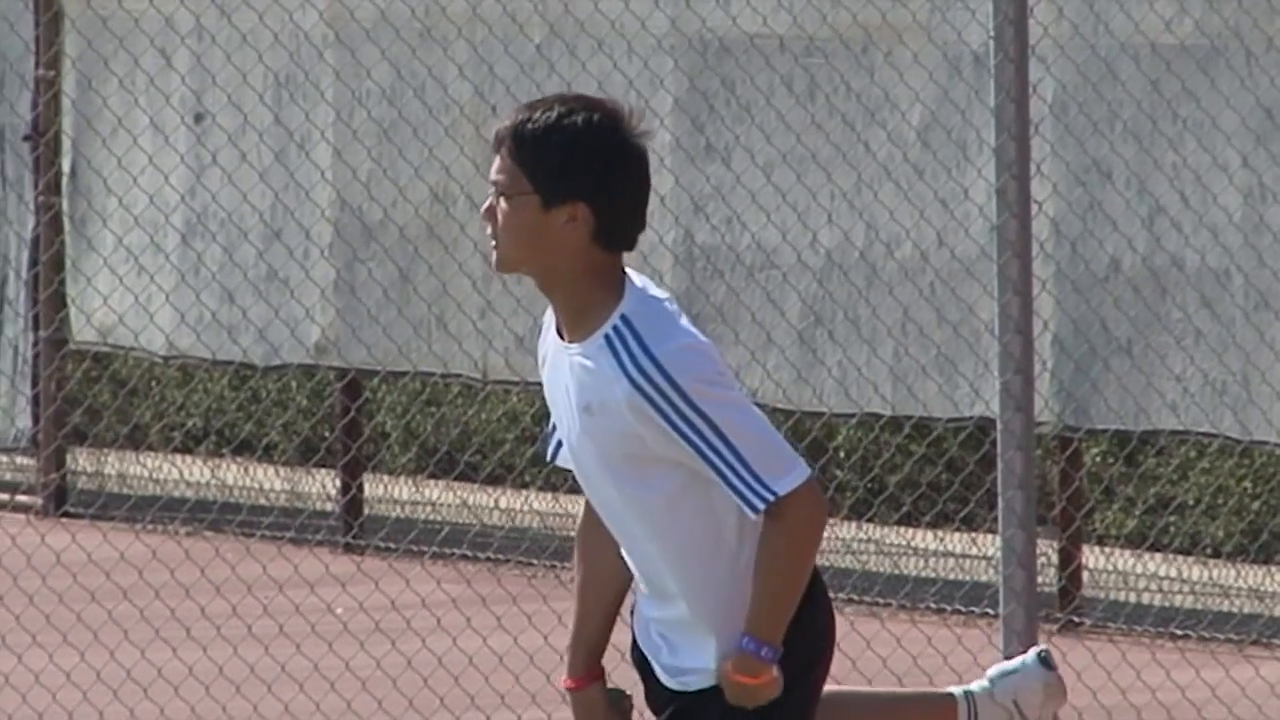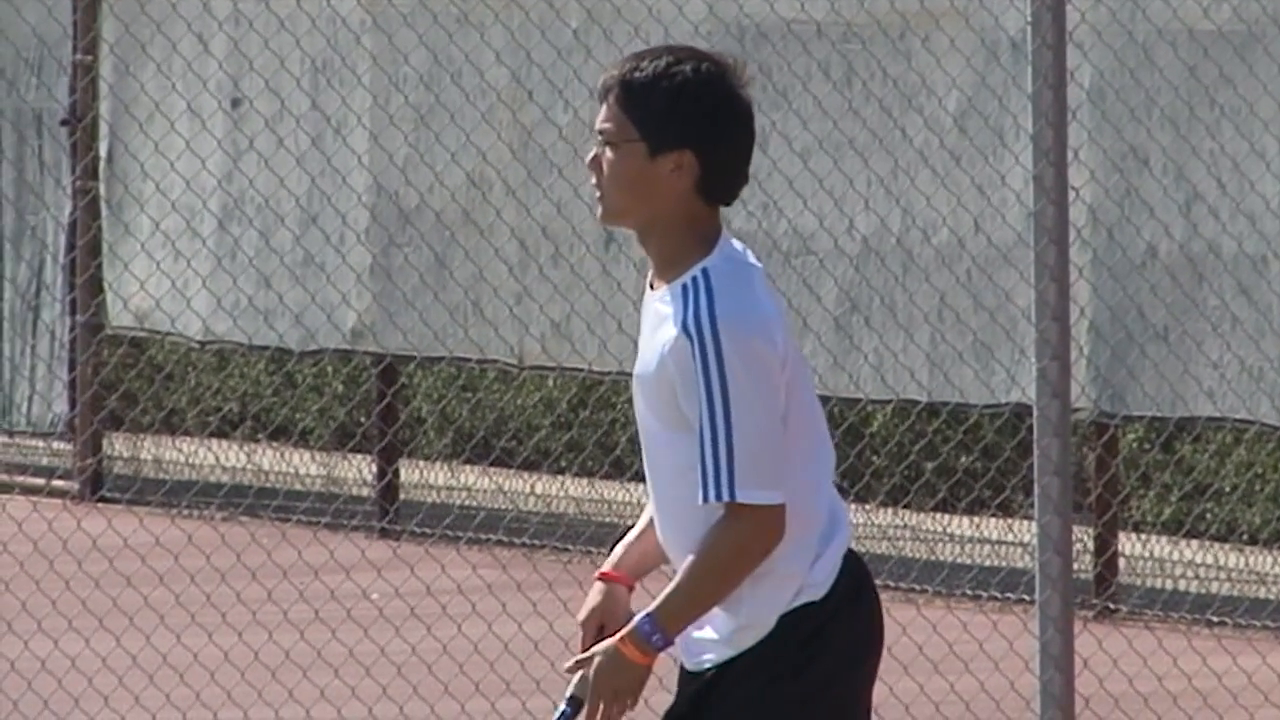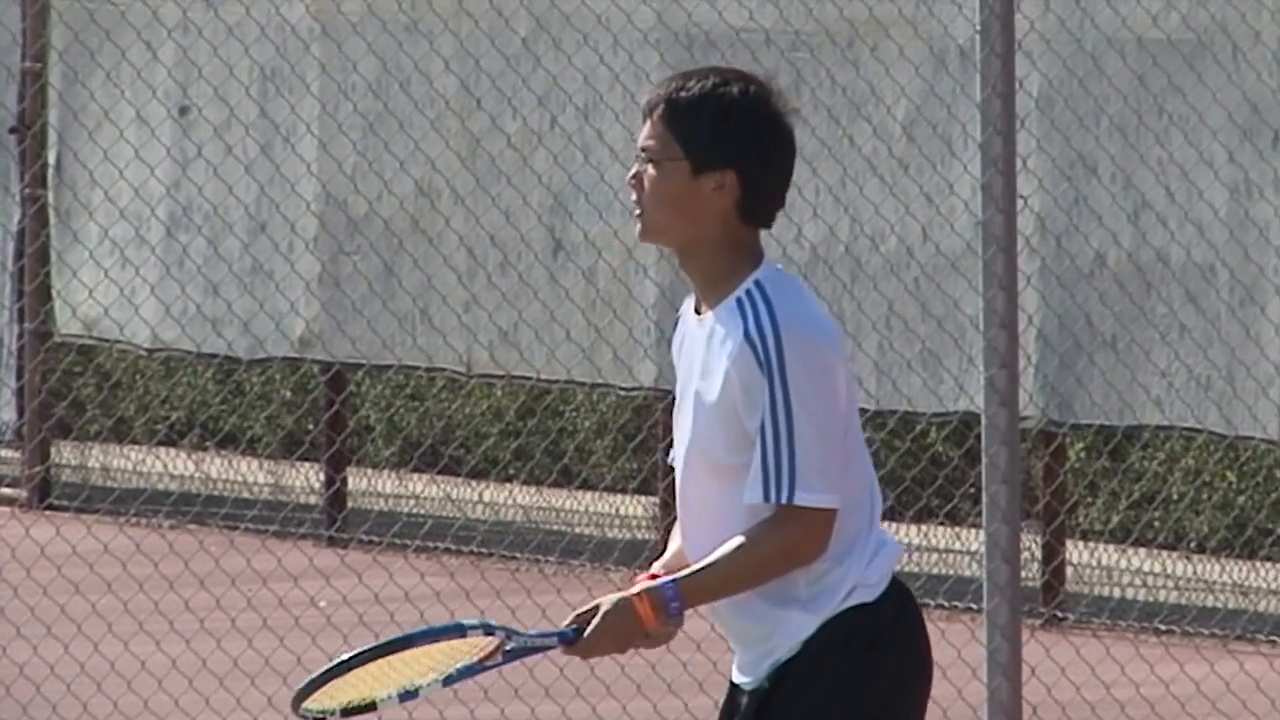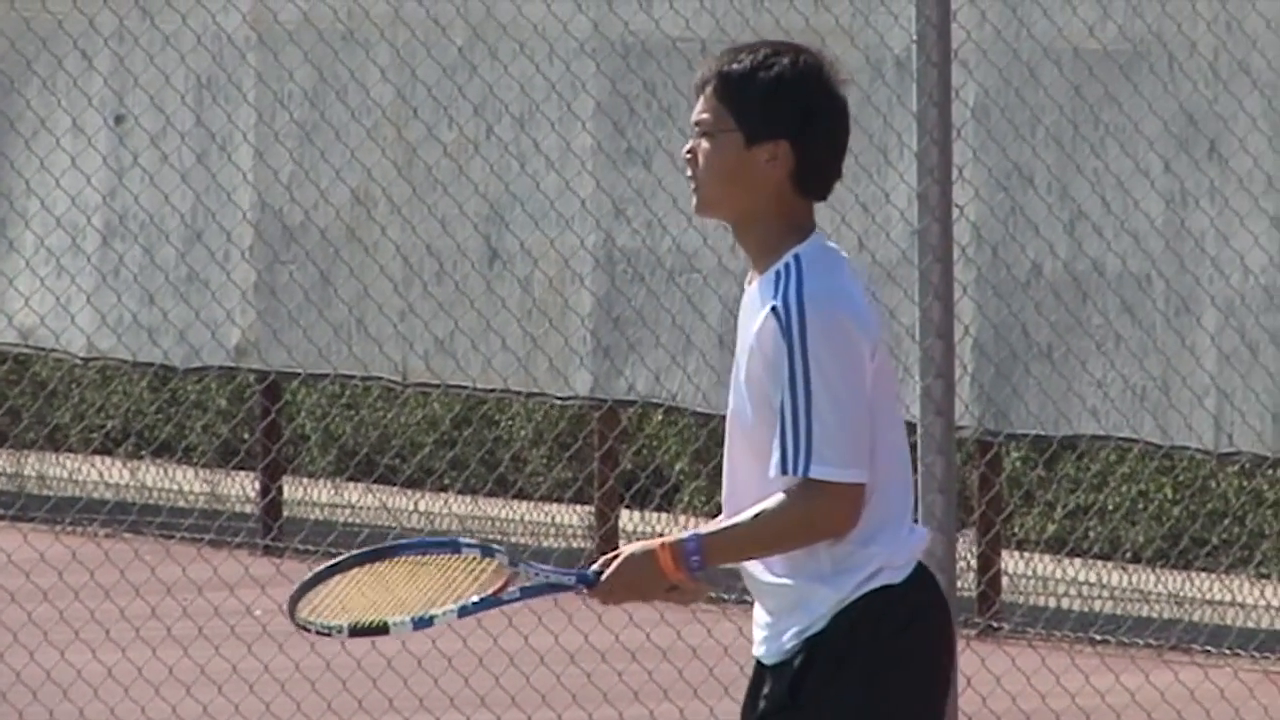
dt=1s
person 1, frame 1
left shoulder: (652, 362)
right shoulder: (564, 334)
left elbow: (796, 505)
left wrist: (753, 657)
right wrist: (584, 669)
left hip: (743, 644)
person 1, frame 2
left shoulder: (716, 319)
right shoulder: (677, 291)
left elbow: (754, 520)
left wrist: (640, 643)
right wrist: (619, 574)
left hip: (788, 638)
right hip: (766, 628)
person 1, frame 3
left shoulder: (776, 333)
right shoulder: (700, 321)
left elbow: (801, 527)
left wrist: (657, 600)
right wrist: (662, 584)
left hip: (846, 654)
right hip: (781, 655)
person 1, frame 4
left shoulder: (805, 306)
right shoulder: (778, 290)
left elbow: (828, 503)
left wrist: (677, 556)
right wrist: (696, 552)
left hip: (864, 638)
right hip: (811, 632)
